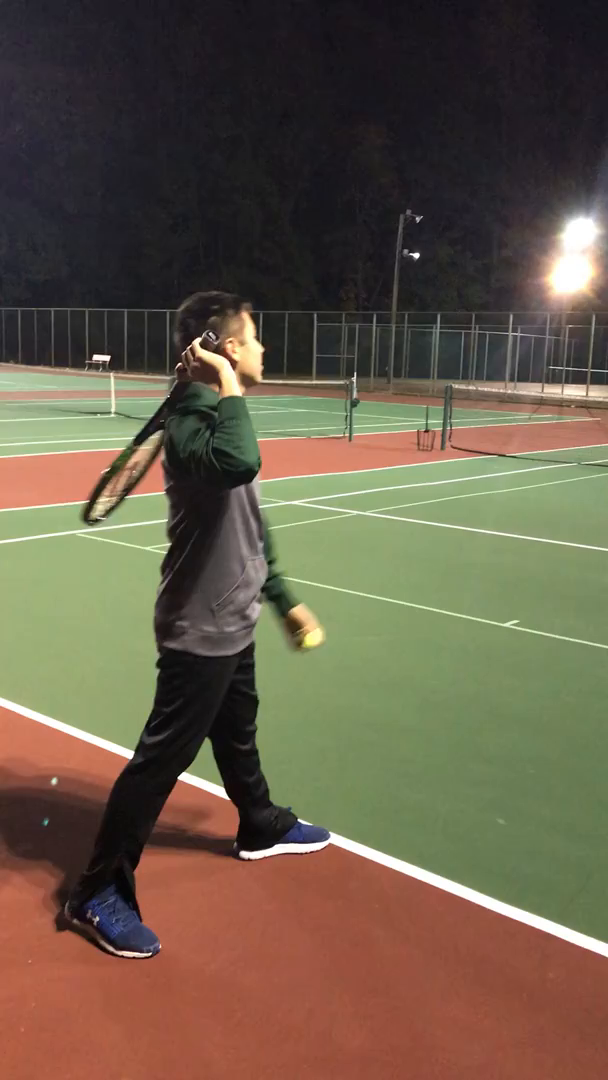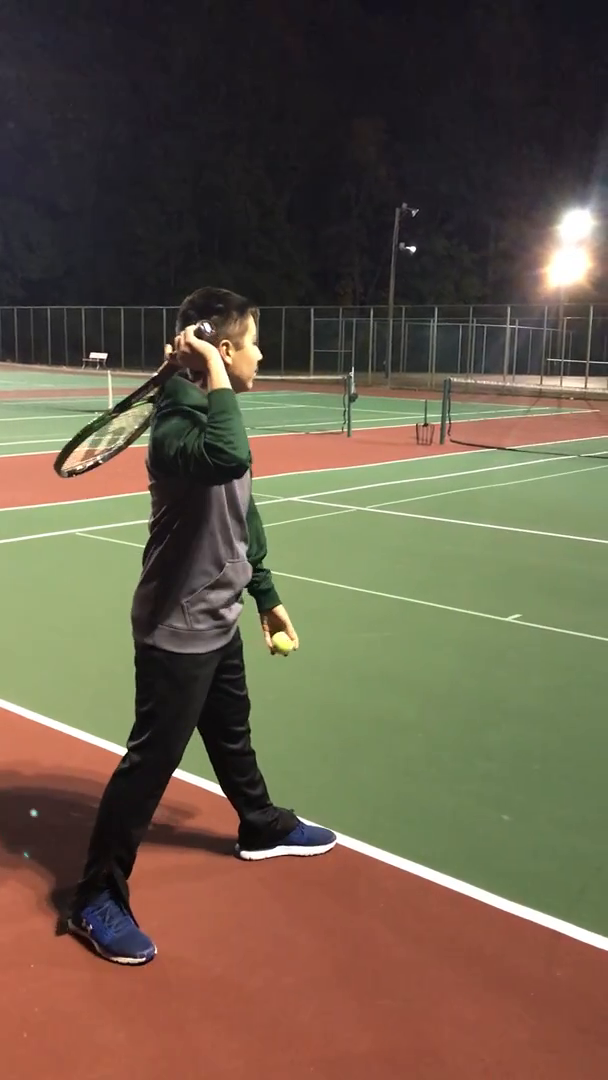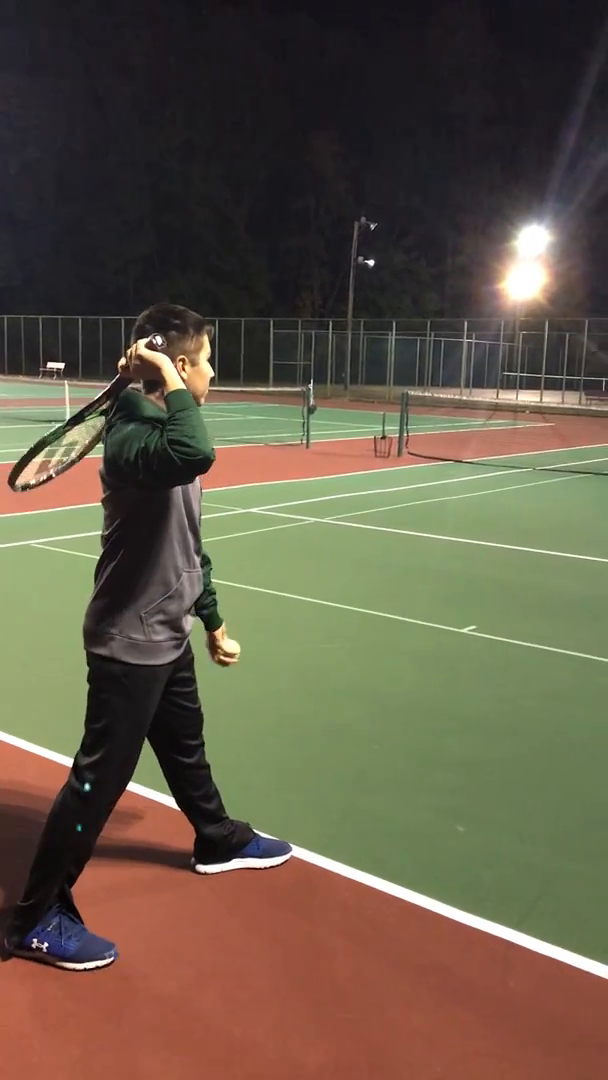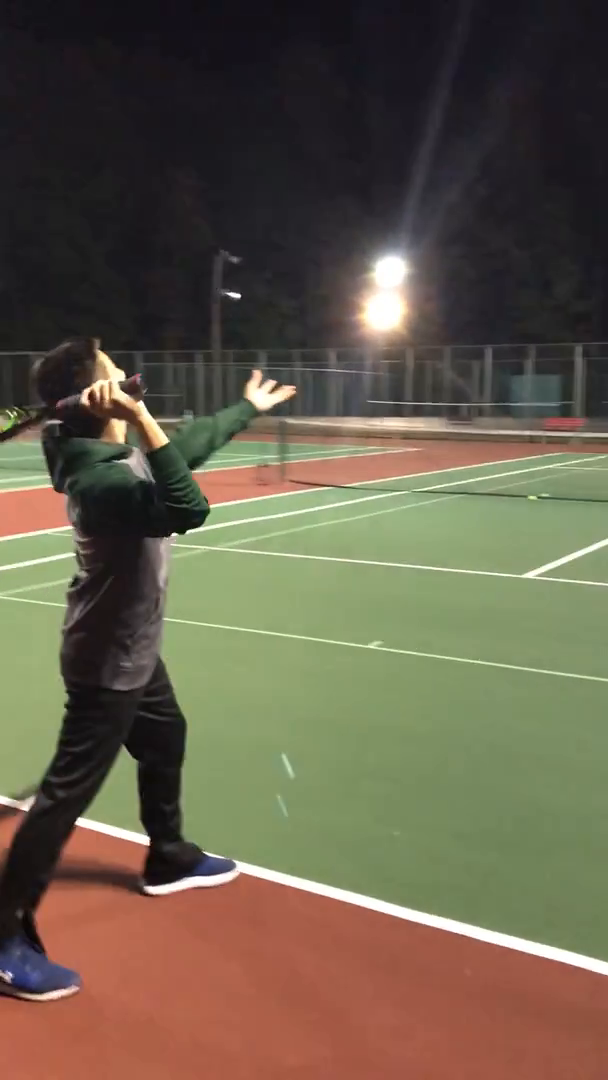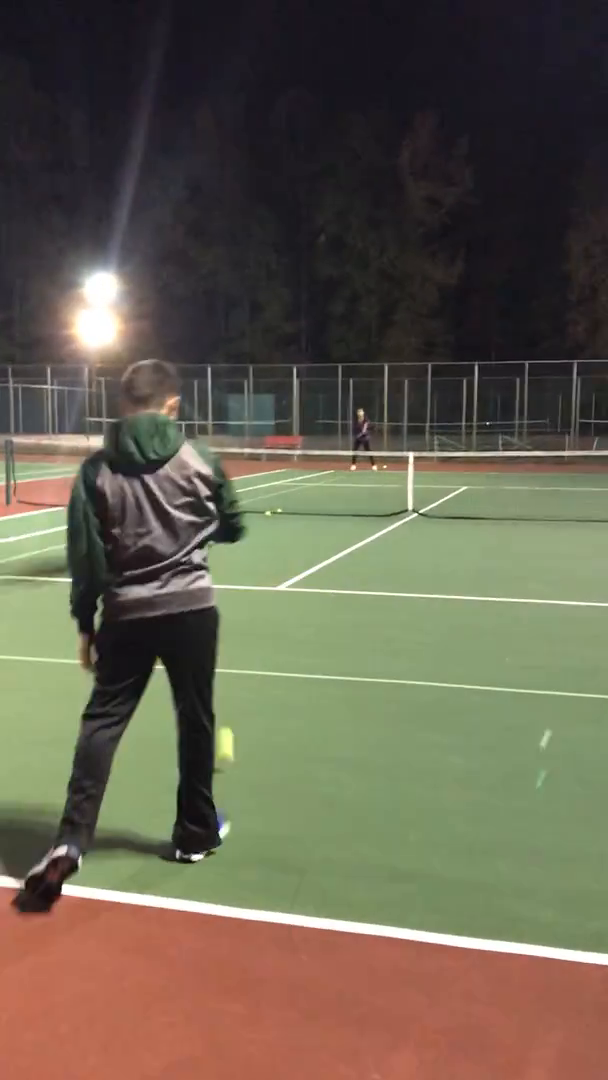
dt=1s
person 1, frame 1
left shoulder: (220, 417)
right shoulder: (190, 424)
right elbow: (238, 464)
left wrist: (282, 598)
right wrist: (227, 383)
left hip: (231, 621)
right hip: (198, 628)
left knee: (238, 733)
right knee: (164, 755)
left ankle: (263, 828)
right ankle: (99, 892)
person 1, frame 2
left shoulder: (211, 416)
right shoulder: (176, 426)
left elbow: (242, 518)
right elbow: (230, 459)
left wrist: (267, 596)
right wrist: (214, 375)
left hip: (218, 619)
right hip: (176, 629)
left knee: (231, 731)
right knee: (152, 758)
left ankle: (263, 827)
right ankle: (96, 898)
person 1, frame 3
left shoulder: (165, 430)
right shoulder: (131, 436)
right elbow: (197, 453)
left wrist: (212, 620)
right wrist: (170, 384)
left hip: (168, 633)
right hip: (129, 641)
left knee: (186, 744)
right knee: (100, 775)
left ankle: (219, 841)
person 1, frame 4
left shoulder: (115, 455)
right shoulder: (102, 483)
left elbow: (188, 442)
right elbow: (188, 508)
left wrist: (246, 407)
right wrist: (143, 421)
left hip: (128, 647)
right hip: (107, 661)
left knee: (165, 741)
right knee: (67, 792)
left ankle: (169, 857)
person 1, frame 5
left shoulder: (96, 469)
right shoulder: (198, 461)
left elbow: (84, 557)
right elbow: (230, 527)
left wrist: (86, 627)
left hip: (127, 613)
right hip: (190, 608)
left knee: (102, 721)
right knee: (196, 719)
left ankle: (68, 842)
right ankle: (196, 832)
